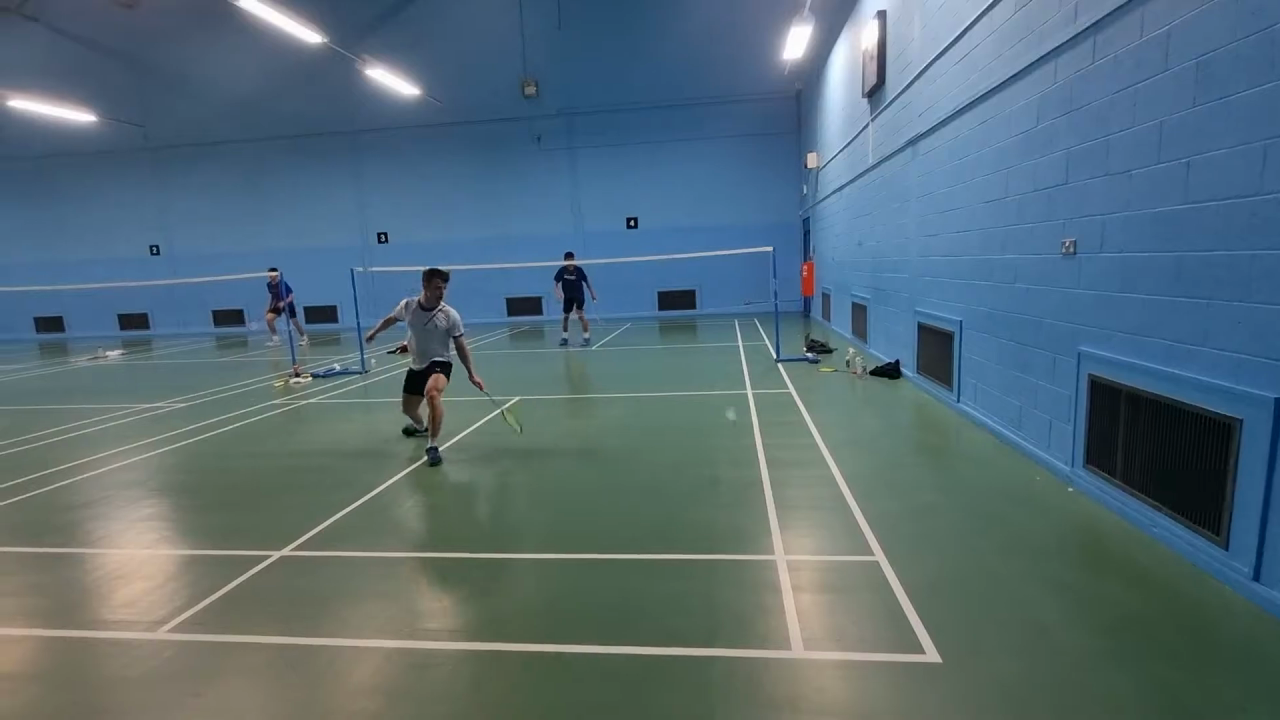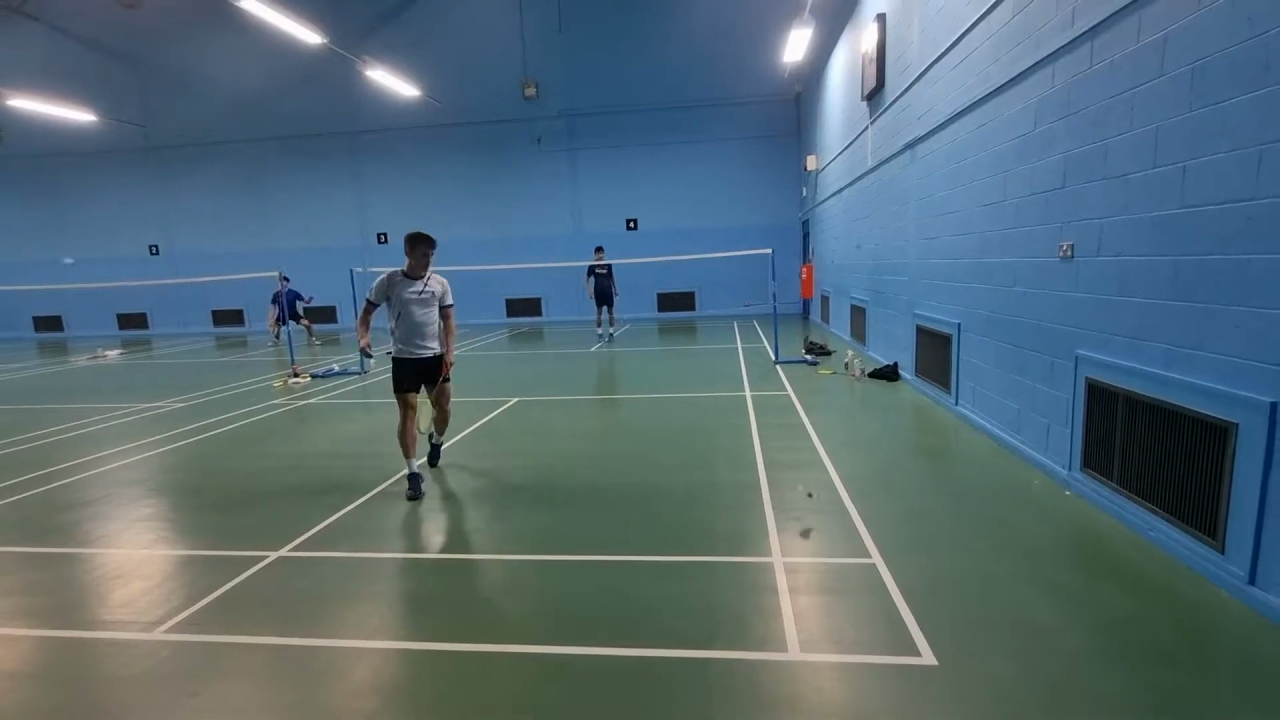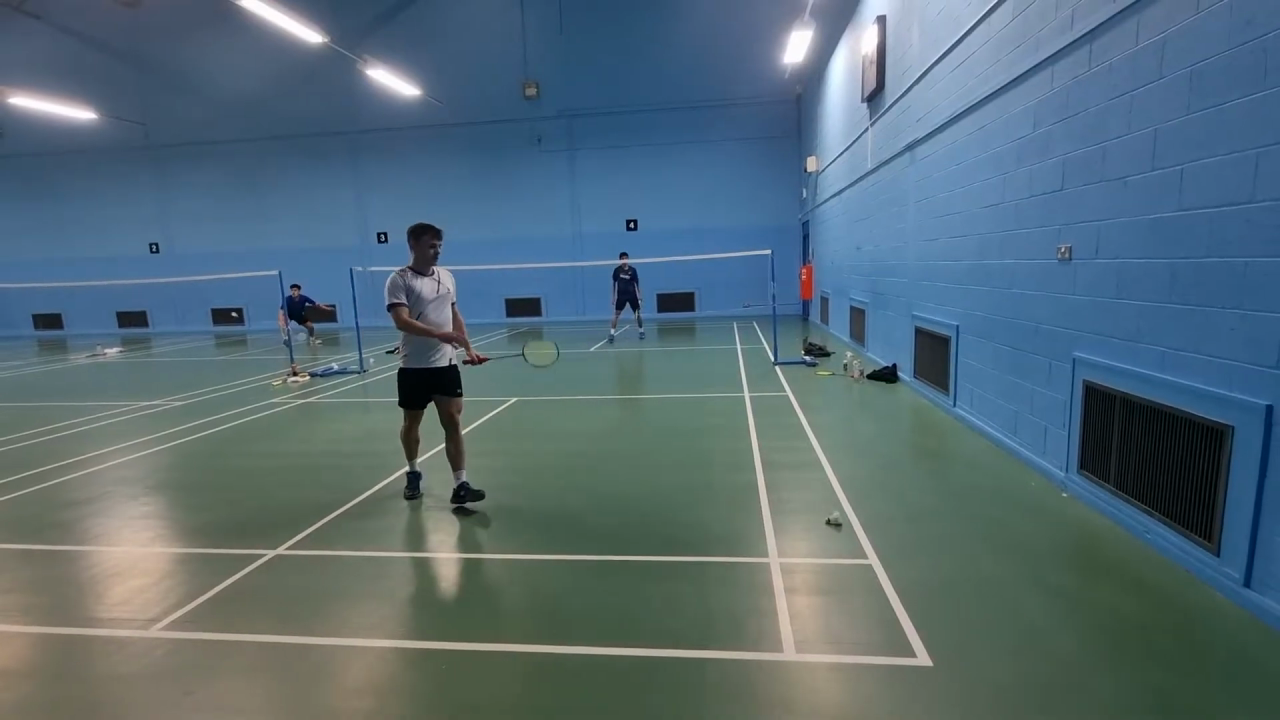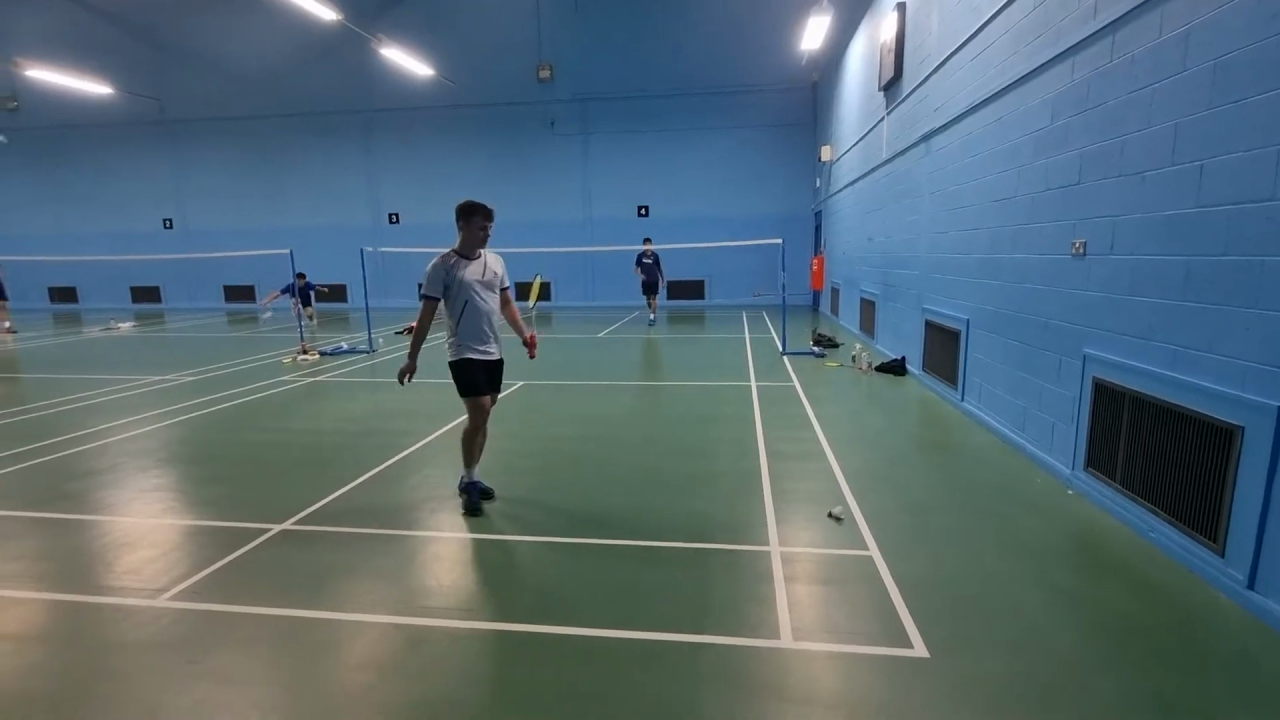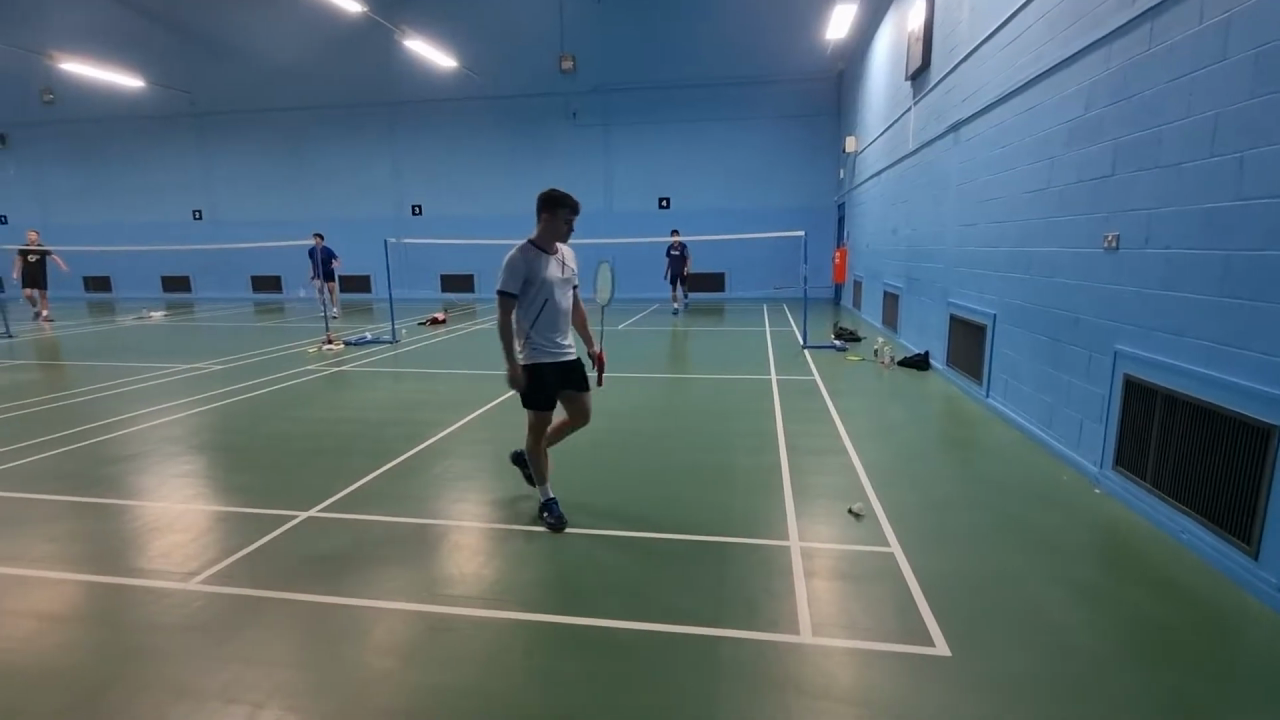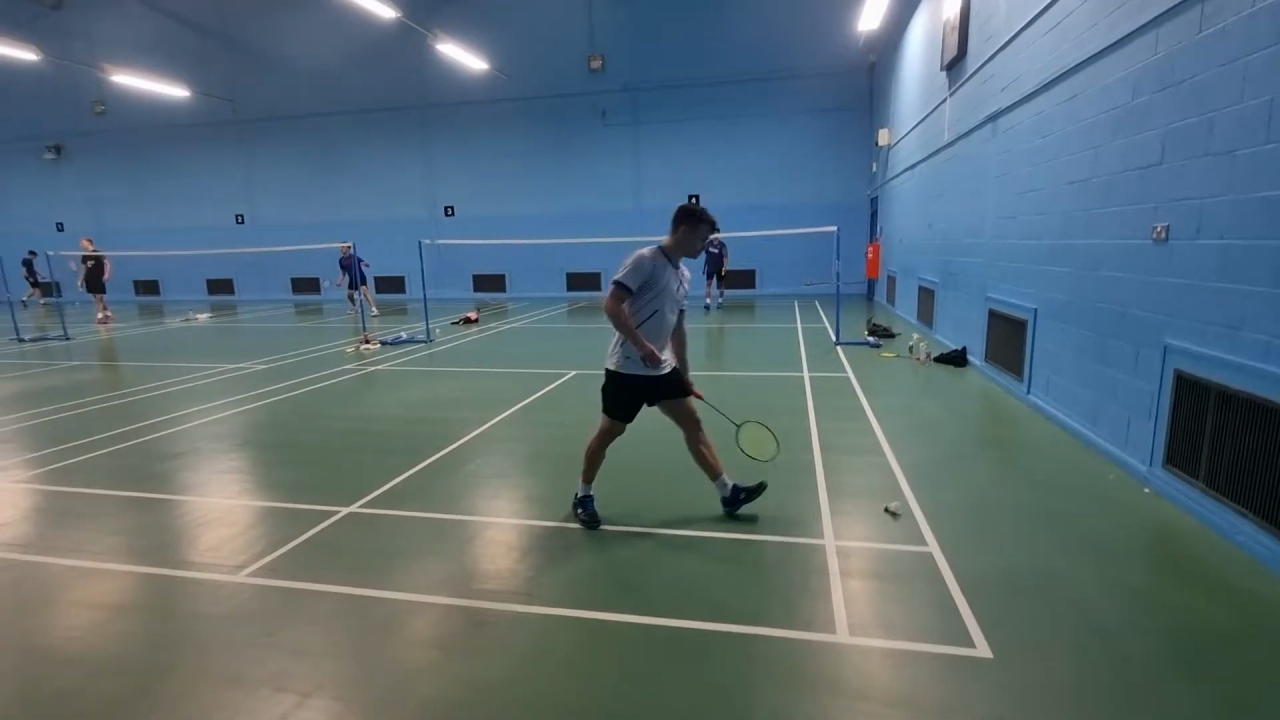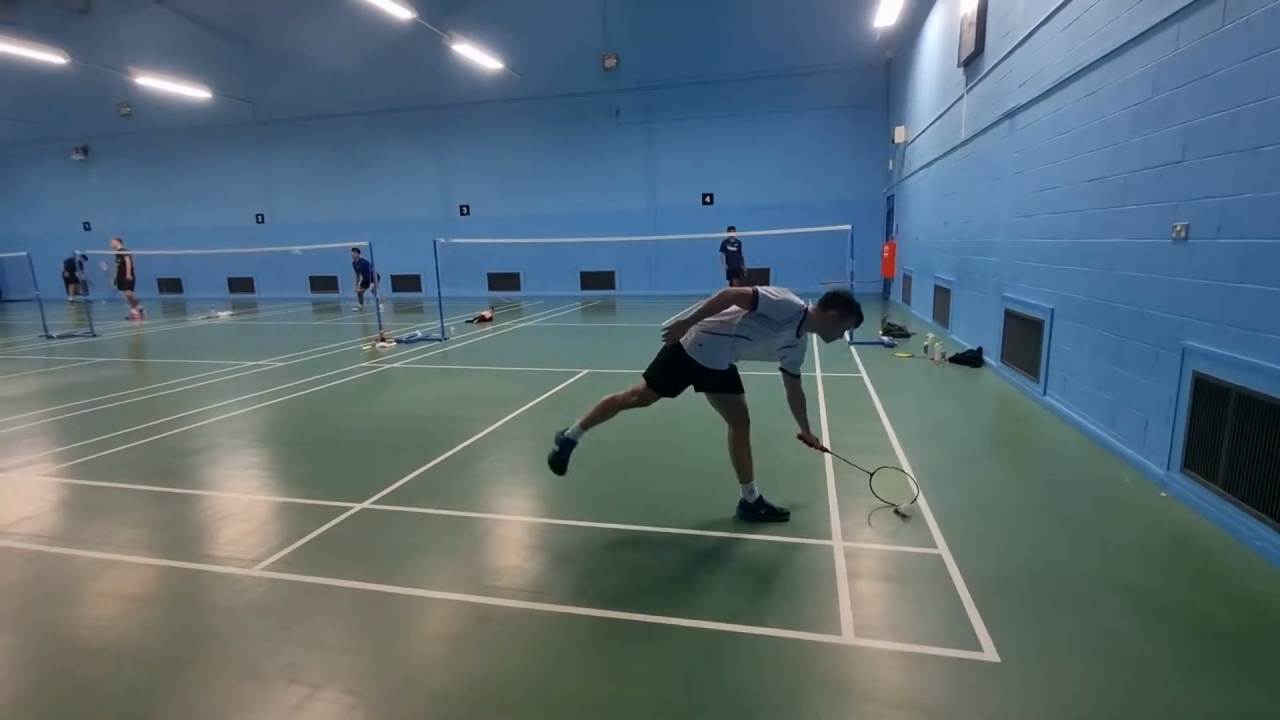
dt=0.4s
person 1, frame 1
left shoulder: (450, 315)
right shoulder: (407, 306)
left elbow: (461, 346)
right elbow: (392, 318)
left wrist: (472, 374)
right wrist: (374, 332)
left hip: (439, 363)
right hip: (416, 366)
left knee: (433, 392)
right knee: (408, 409)
left ankle: (433, 447)
right ankle: (420, 426)
person 1, frame 2
left shoulder: (440, 284)
right shoulder: (387, 281)
left elbow: (448, 320)
right elbow: (367, 312)
left wrist: (449, 352)
right wrist: (363, 337)
left hip: (434, 356)
right hip: (403, 357)
left knee: (443, 407)
right knee: (408, 409)
left ankle: (436, 441)
right ankle: (413, 473)
person 1, frame 3
left shoulder: (447, 278)
right shoulder: (399, 280)
right elbow: (401, 321)
left wrist: (468, 349)
right wrist: (439, 334)
left hip: (446, 364)
right hip: (413, 367)
left knee: (453, 422)
right knee: (411, 422)
left ankle: (461, 486)
right ankle: (413, 473)
person 1, frame 4
left shoulder: (495, 261)
right shoulder: (441, 266)
left elbow: (507, 303)
right elbow: (426, 316)
left wrist: (524, 334)
right wrist: (412, 358)
left hip: (493, 354)
right hip: (465, 356)
left knee: (481, 418)
right knee: (479, 413)
left ankle: (469, 478)
right ankle: (469, 480)
person 1, frame 5
left shoulder: (568, 255)
right shoulder: (519, 259)
right elbow: (504, 314)
left wrist: (591, 344)
right wrist: (512, 364)
left hip: (568, 354)
right hip: (536, 359)
left knee: (581, 416)
right knee: (540, 426)
left ankle: (526, 455)
right ankle: (546, 500)
person 1, frame 6
left shoulder: (683, 275)
right shoulder: (645, 260)
right elbow: (612, 306)
left wrist: (684, 374)
right wrist: (641, 345)
left hip: (663, 368)
right hip: (628, 368)
left knee: (693, 423)
right knee: (610, 432)
left ankle: (728, 492)
right ankle: (583, 496)
person 1, frame 7
left shoulder: (796, 344)
right shoulder: (788, 305)
left elbow: (794, 391)
right elbow: (731, 294)
left wrist: (806, 431)
right wrist: (687, 324)
left hip: (719, 364)
right hip: (694, 349)
left knee: (740, 421)
right knee: (635, 398)
left ankle: (750, 500)
right ankle: (570, 437)
